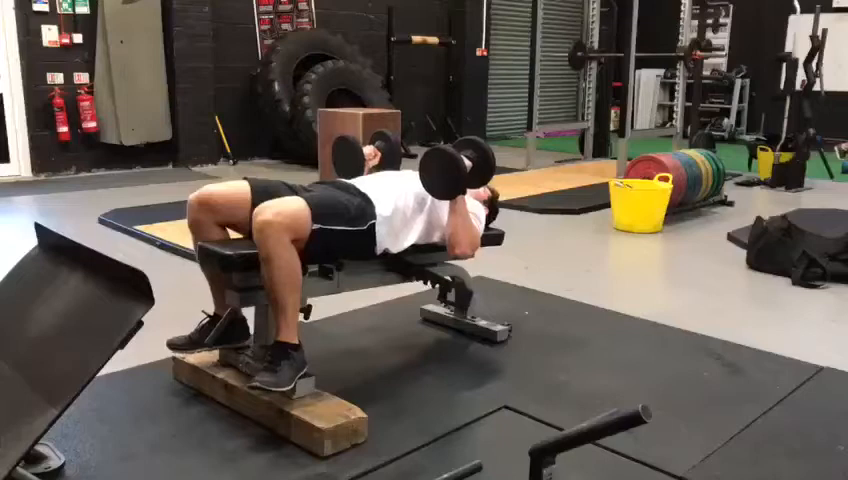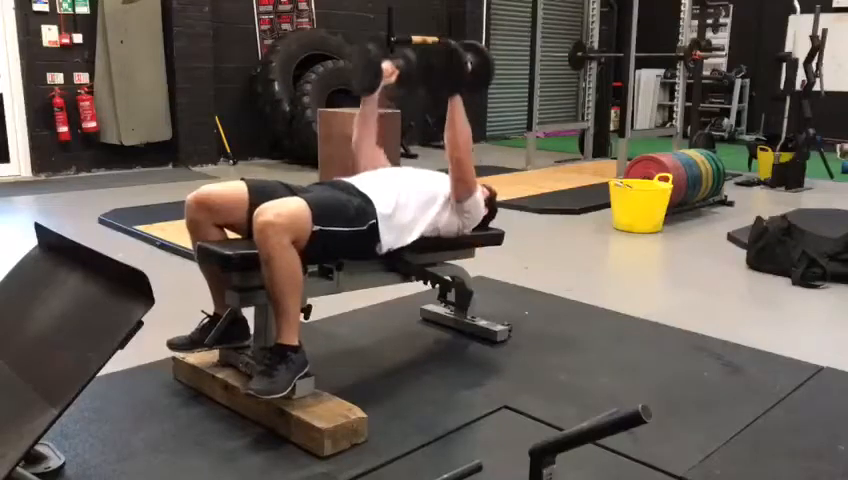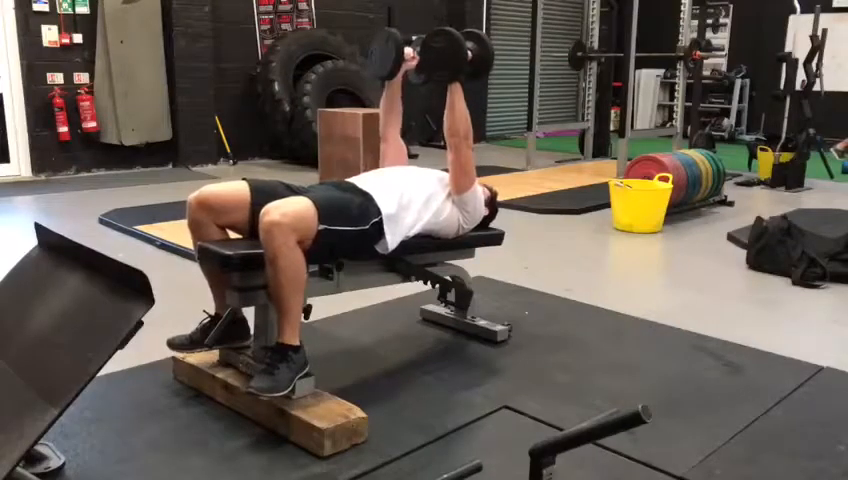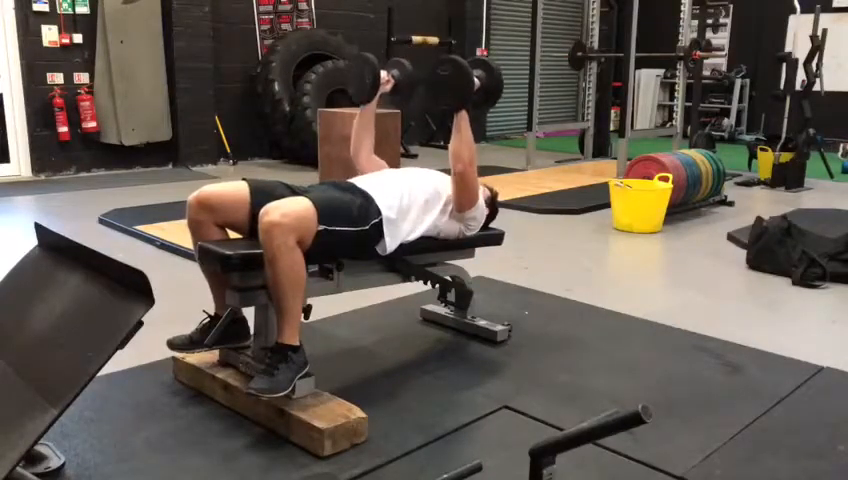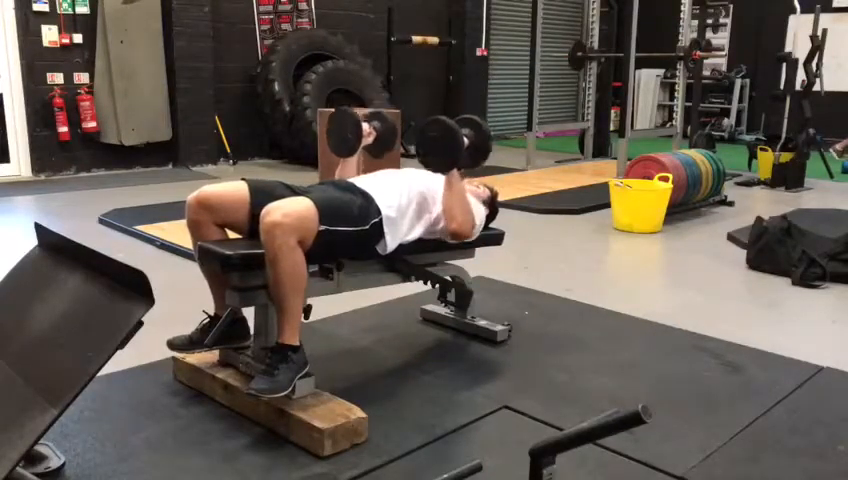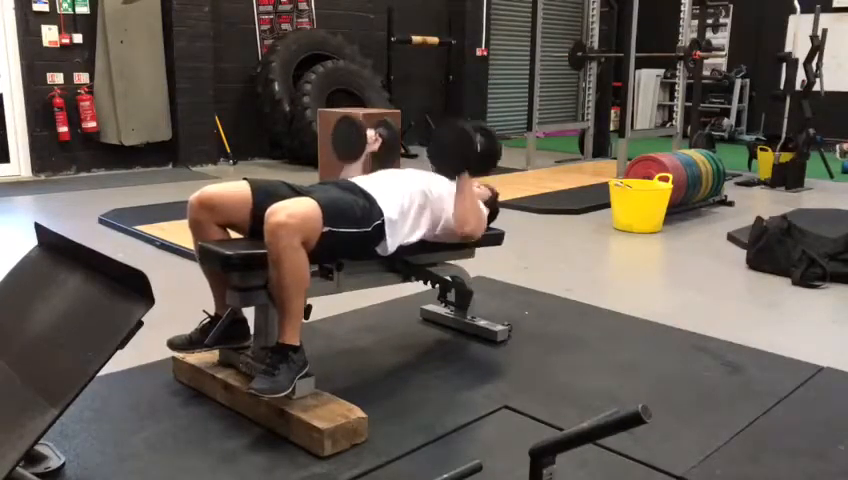
dt=0.7s
person 1, frame 1
left shoulder: (469, 209)
left elbow: (462, 249)
right wrist: (362, 167)
left hip: (365, 216)
left knee: (270, 220)
right knee: (203, 203)
left ankle: (288, 350)
right ankle: (227, 321)
person 1, frame 2
left shoulder: (465, 212)
right shoulder: (417, 185)
left elbow: (461, 159)
right elbow: (364, 145)
left wrist: (455, 96)
right wrist: (373, 91)
left hip: (365, 216)
left knee: (271, 222)
right knee: (201, 203)
left ankle: (289, 352)
right ankle: (227, 321)
person 1, frame 3
left shoulder: (465, 210)
right shoulder: (416, 183)
left elbow: (459, 144)
right elbow: (390, 134)
left wrist: (454, 81)
right wrist: (397, 73)
left hip: (369, 214)
left knee: (278, 222)
right knee: (203, 204)
left ankle: (290, 352)
right ankle: (228, 321)
person 1, frame 4
left shoulder: (466, 216)
right shoulder: (419, 187)
left elbow: (464, 170)
right elbow: (361, 155)
left wrist: (461, 108)
right wrist: (371, 97)
left hip: (370, 215)
left knee: (277, 222)
right knee: (203, 203)
left ankle: (290, 352)
right ankle: (228, 322)
person 1, frame 5
left shoulder: (471, 210)
right shoulder: (421, 188)
left elbow: (457, 227)
left wrist: (454, 165)
left hip: (369, 213)
left knee: (278, 221)
right knee: (201, 203)
left ankle: (289, 352)
right ankle: (227, 322)
person 1, frame 6
left shoulder: (471, 216)
right shoulder: (416, 188)
left elbow: (467, 229)
left wrist: (466, 172)
left hip: (371, 215)
left knee: (283, 220)
right knee: (204, 202)
left ankle: (290, 350)
right ankle: (228, 319)
